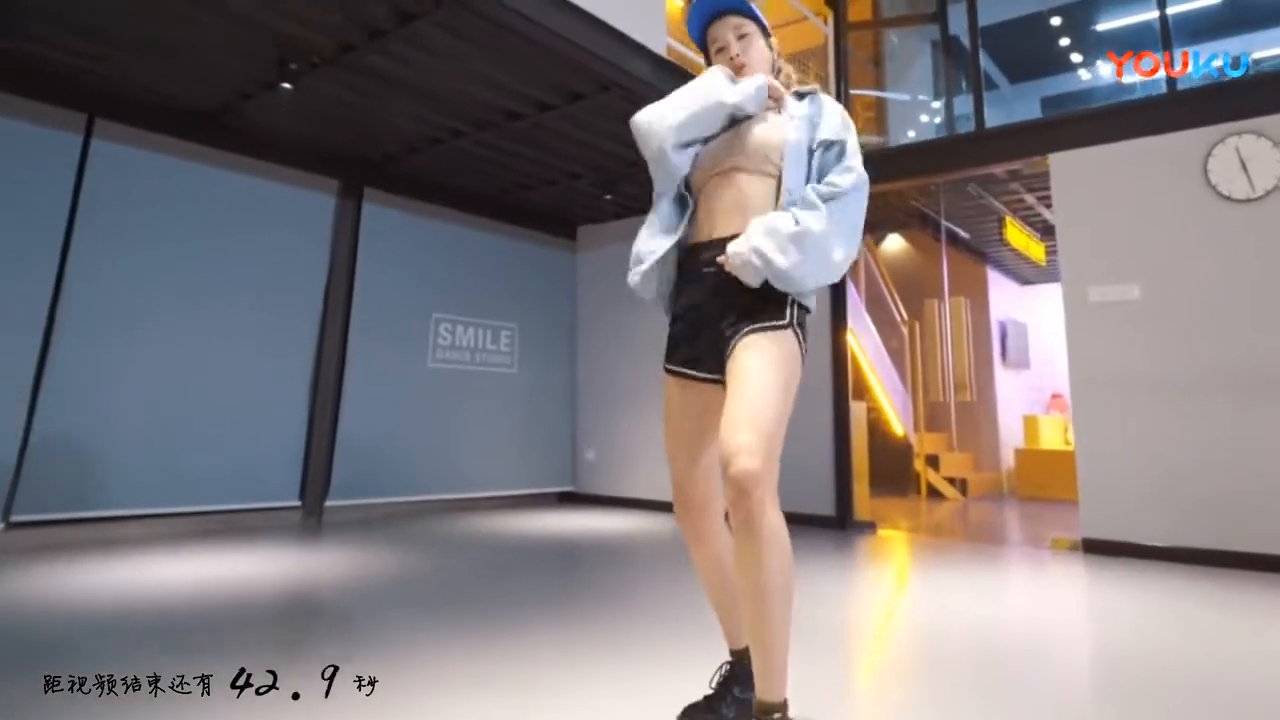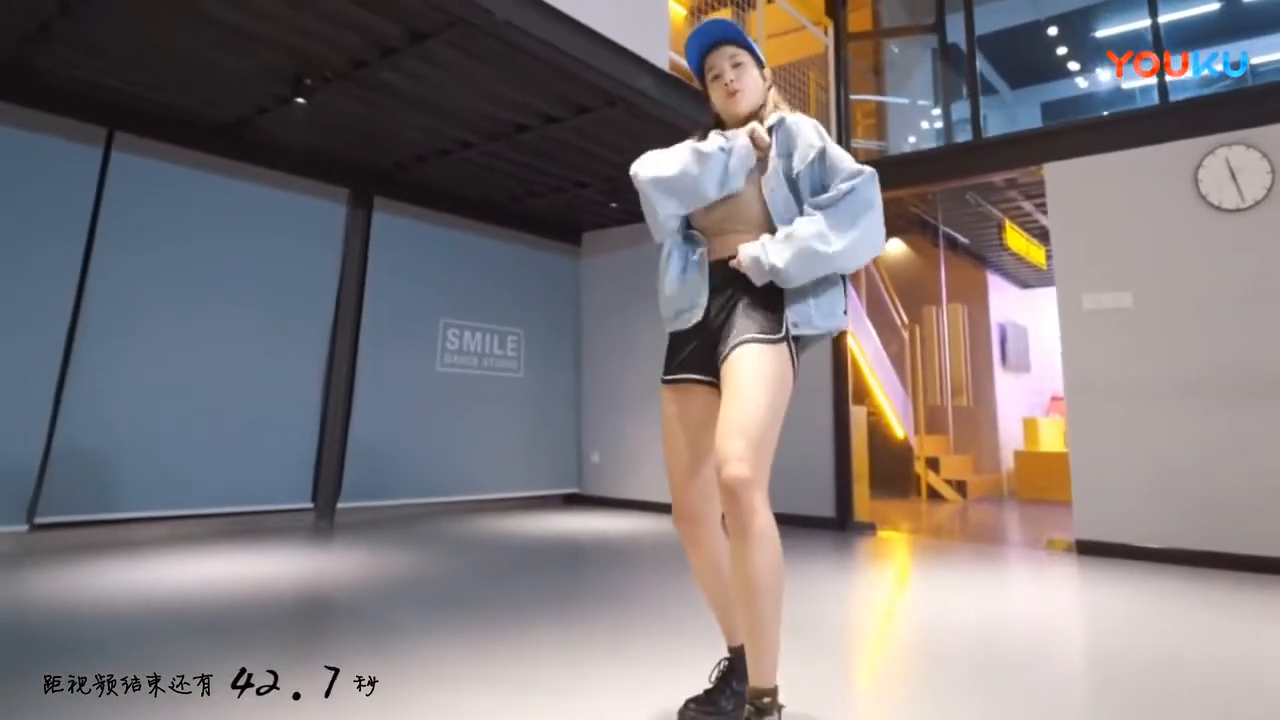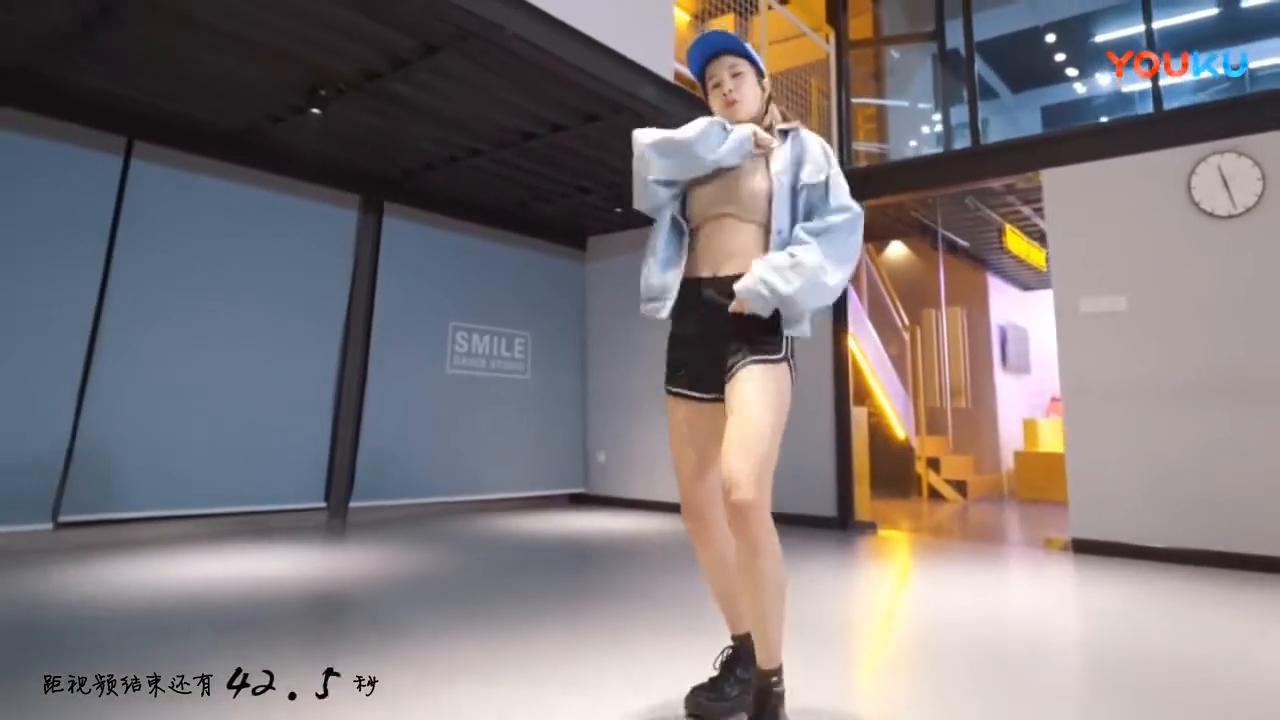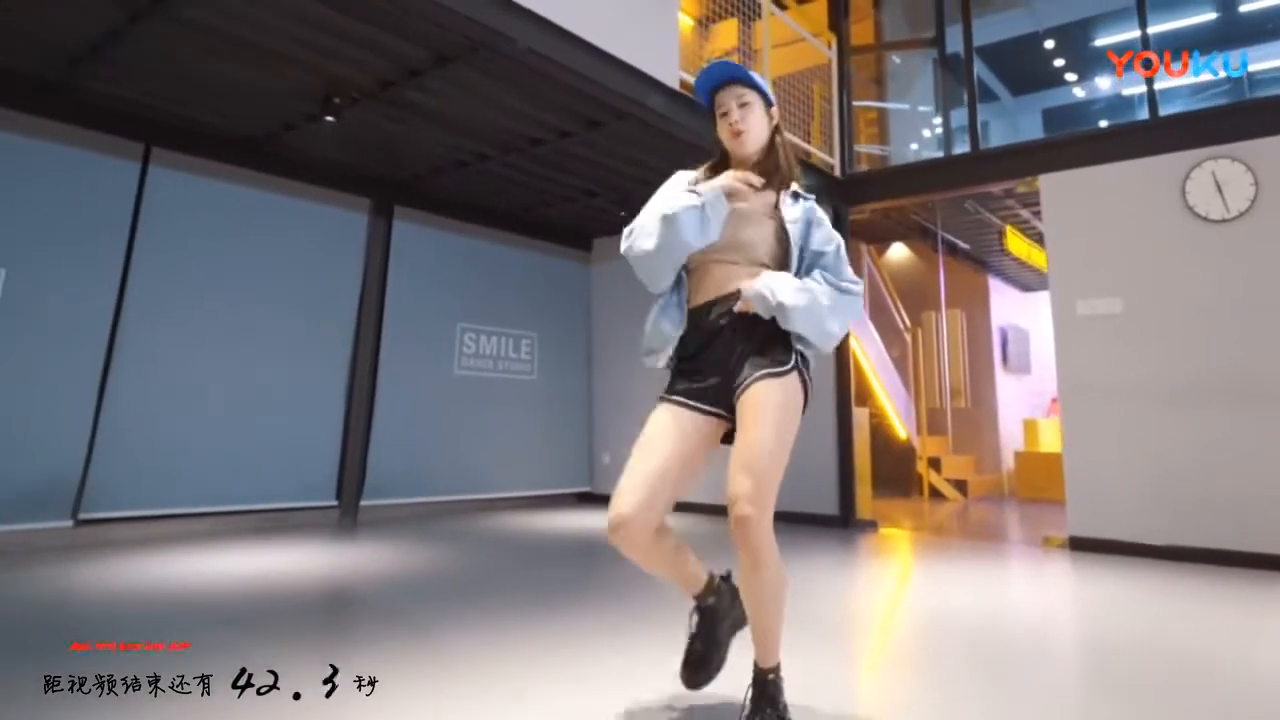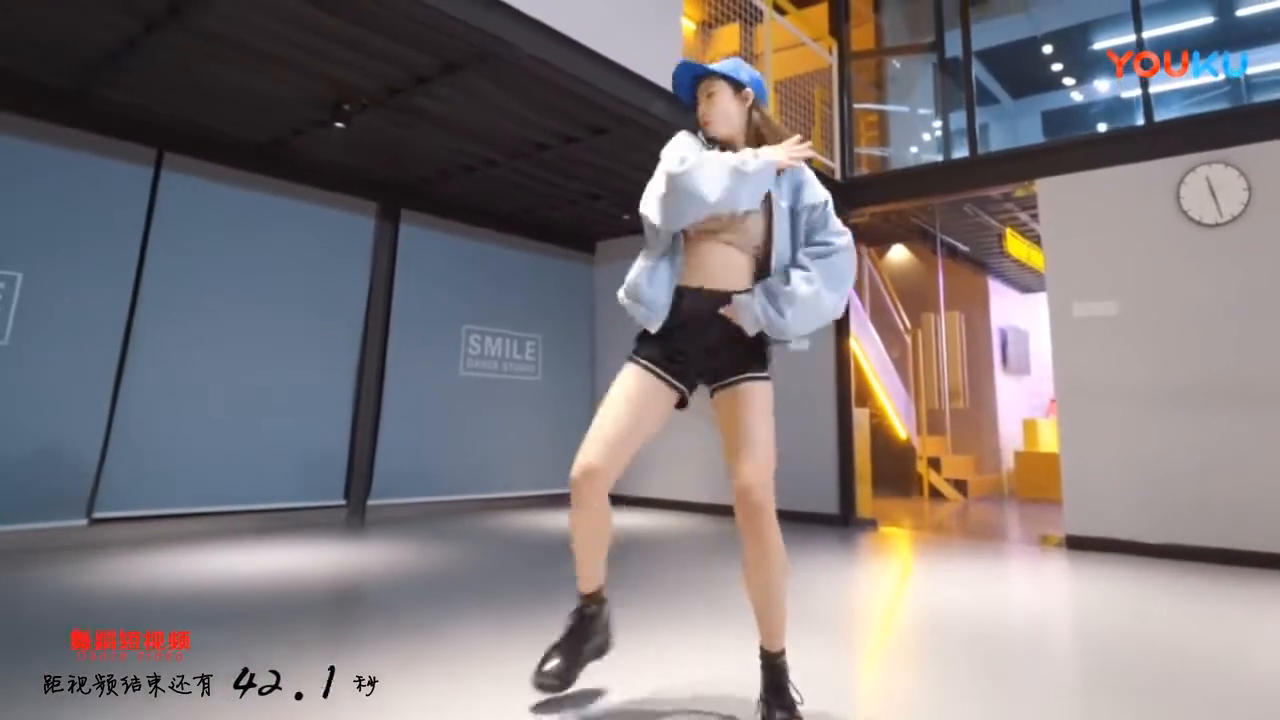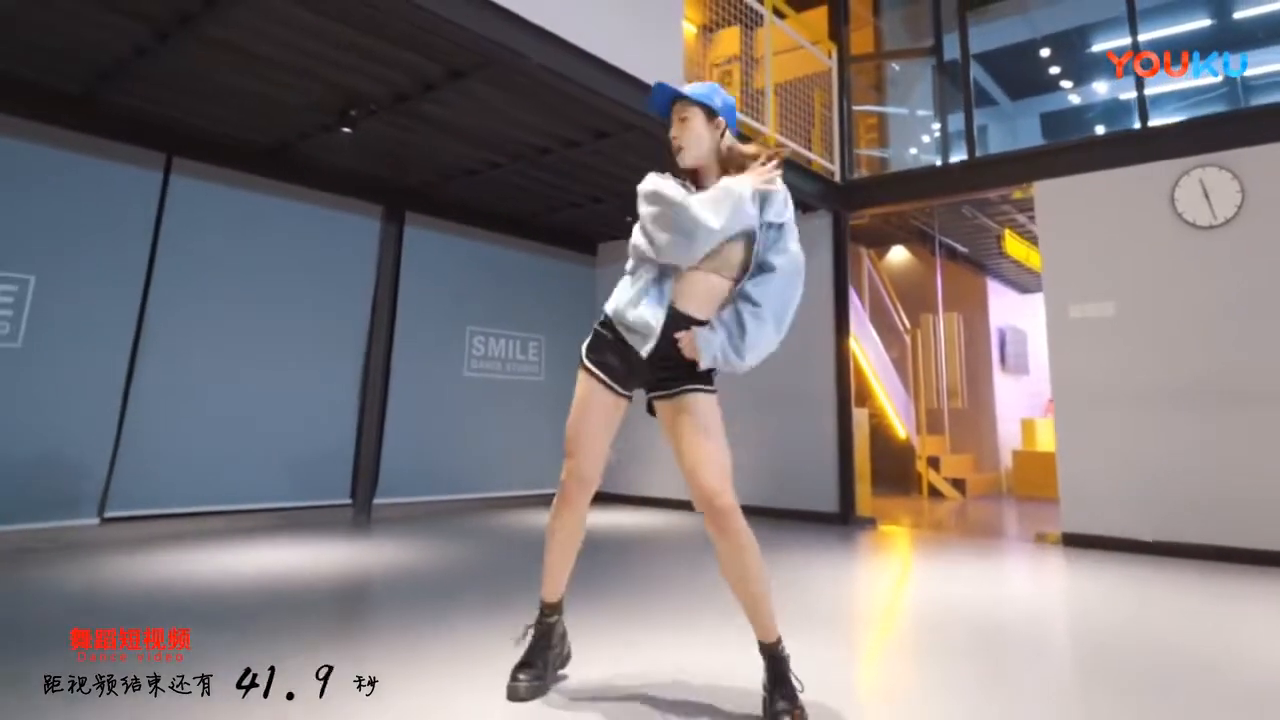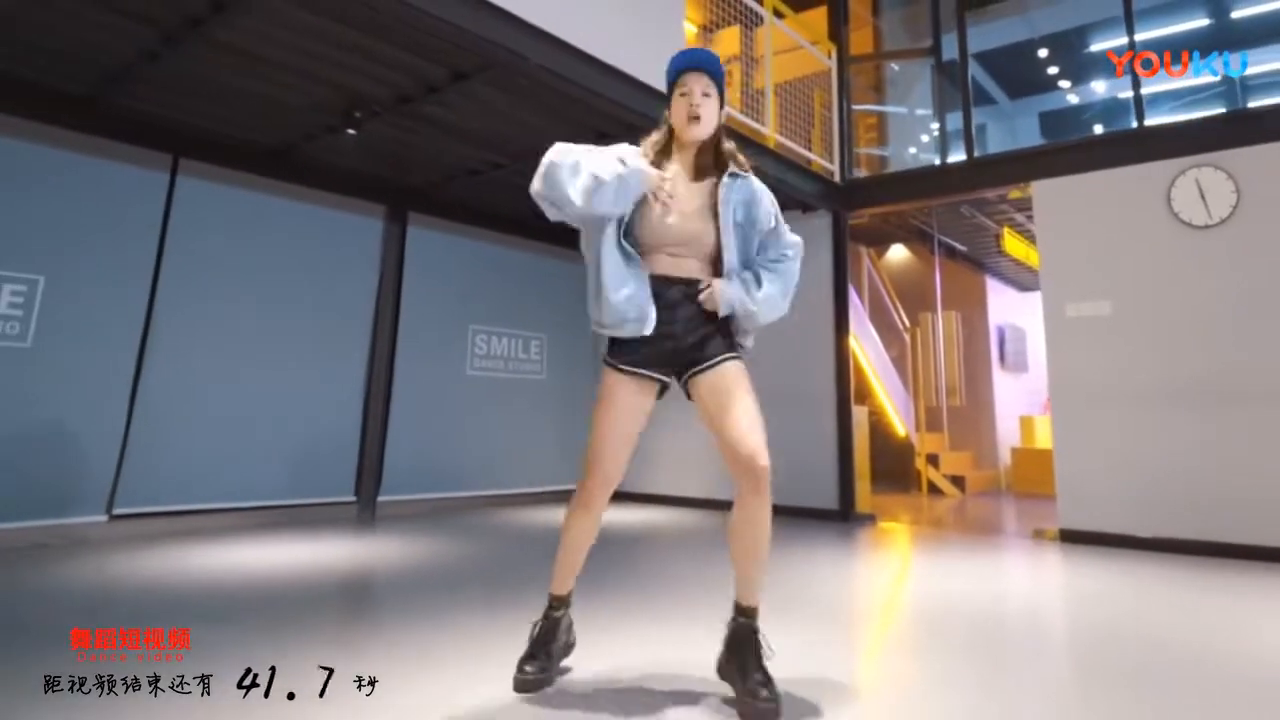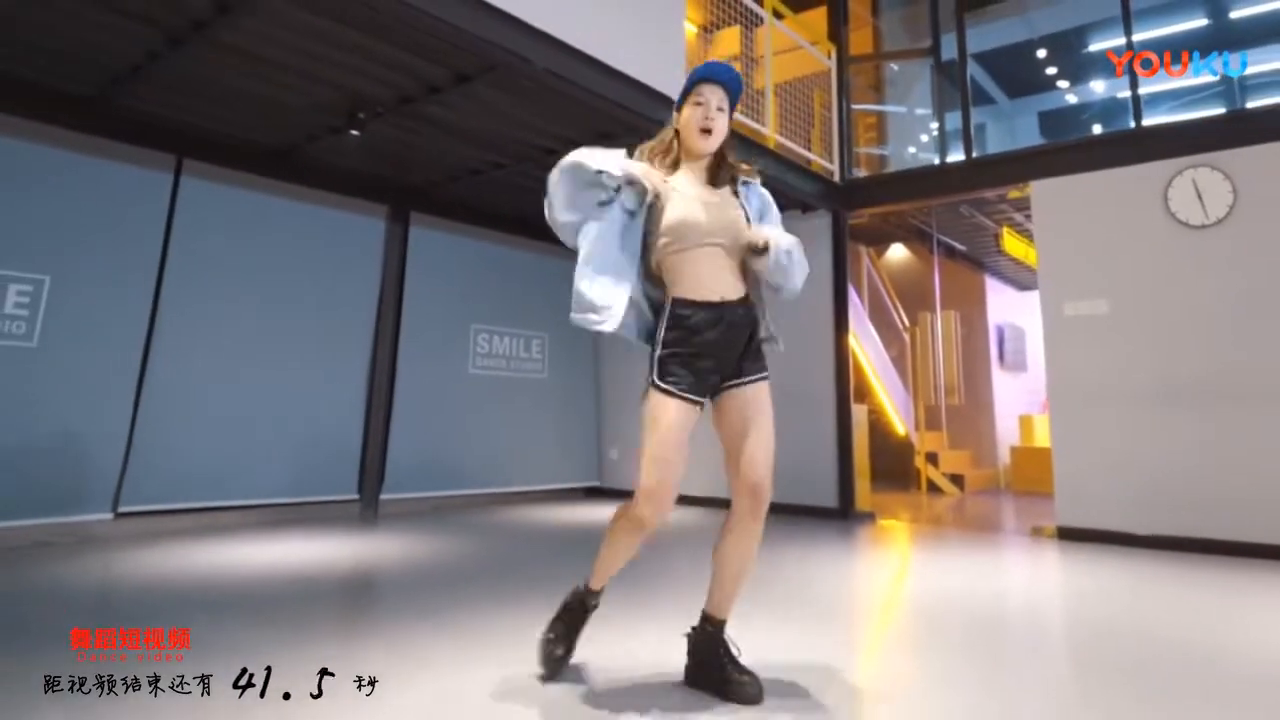
dt=0.2s
person 1, frame 1
left shoulder: (815, 112)
right shoulder: (704, 121)
left elbow: (840, 205)
right elbow: (655, 130)
left wrist: (763, 251)
right wrist: (737, 90)
left hip: (765, 290)
right hip: (693, 295)
left knee: (749, 473)
right knee: (694, 505)
person 1, frame 2
left shoulder: (798, 134)
right shoulder: (708, 155)
left elbow: (857, 206)
right elbow: (655, 185)
left wrist: (774, 257)
right wrist: (730, 149)
left hip: (762, 305)
right hip: (696, 314)
left knee: (739, 480)
right knee: (691, 510)
right ankle: (739, 664)
person 1, frame 3
left shoulder: (800, 150)
right shoulder: (703, 156)
left elbow: (839, 232)
right elbow: (651, 155)
left wrist: (770, 282)
right wrist: (732, 140)
left hip: (758, 324)
right hip: (693, 324)
left knee: (745, 498)
right knee: (699, 513)
right ankle: (740, 654)
person 1, frame 4
left shoulder: (799, 206)
right shoulder: (691, 190)
left elbow: (842, 293)
right elbow: (644, 253)
left wrist: (780, 293)
right wrist: (707, 197)
left hip: (768, 346)
right hip: (696, 356)
left knee: (748, 513)
right knee: (628, 523)
right ankle: (713, 598)
person 1, frame 5
left shoulder: (792, 181)
right shoulder: (688, 153)
left elbow: (833, 262)
right elbow: (684, 195)
left wrist: (766, 311)
right wrist: (760, 165)
left hip: (739, 342)
right hip: (669, 331)
left knee: (754, 500)
right knee: (588, 475)
right ankle: (591, 616)
person 1, frame 6
left shoulder: (767, 197)
right shoulder: (663, 189)
left elbow: (777, 285)
right elbow: (683, 232)
left wrist: (717, 342)
right wrist: (740, 191)
left hip: (687, 353)
right hip: (624, 337)
left knee: (719, 504)
right knee: (575, 488)
left ankle: (776, 664)
right ankle: (548, 633)
person 1, frame 7
left shoulder: (741, 187)
right shoulder: (632, 164)
left elbow: (782, 257)
right elbow: (554, 184)
left wrist: (739, 294)
right wrist: (629, 179)
left hip: (708, 332)
right hip: (640, 327)
left knee: (755, 468)
right knee: (597, 483)
left ankle: (744, 639)
right ankle: (555, 622)
person 1, frame 8
left shoulder: (748, 192)
right shoulder: (643, 183)
left elbow: (789, 272)
right elbow: (565, 201)
left wrist: (774, 248)
right wrist: (622, 172)
left hip: (741, 341)
right hip: (679, 343)
left knee: (754, 491)
right knee: (651, 504)
left ankle: (709, 643)
right ankle: (583, 601)
